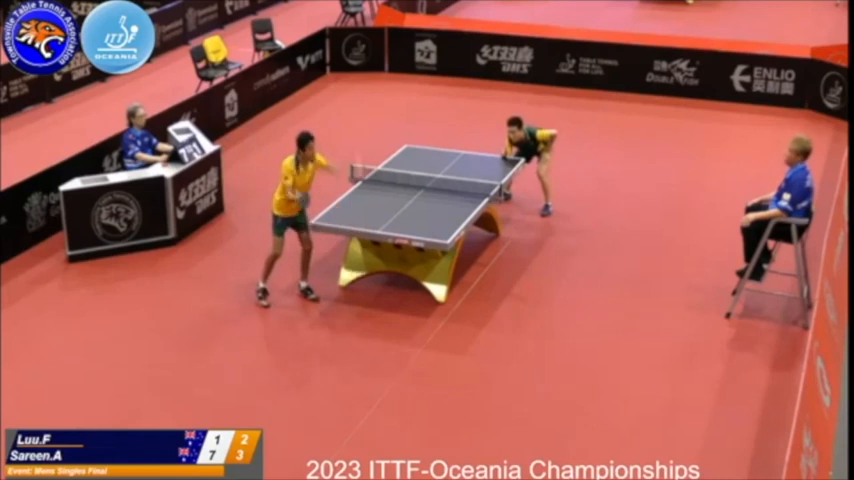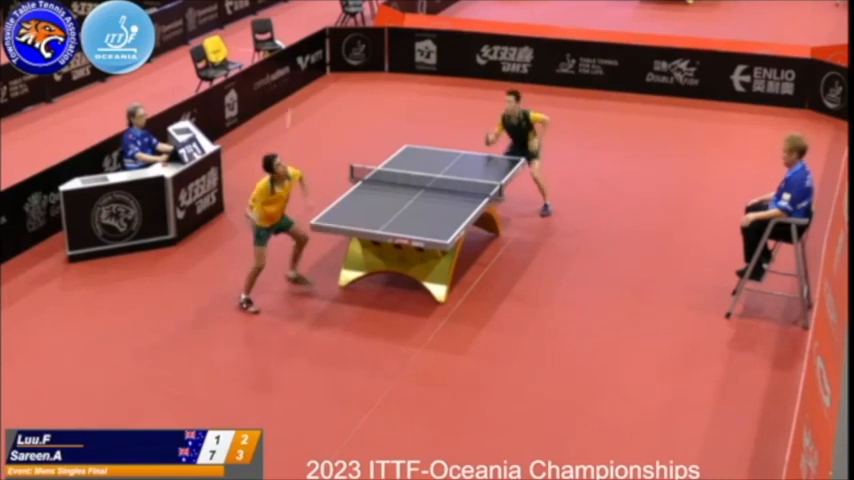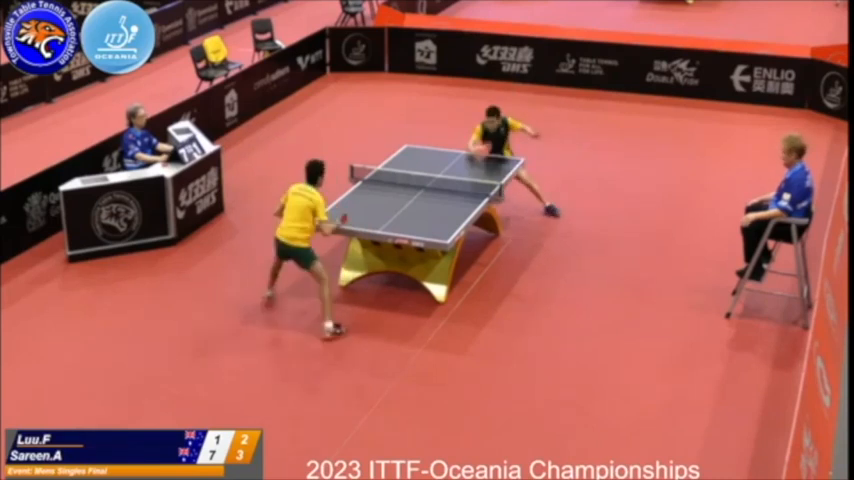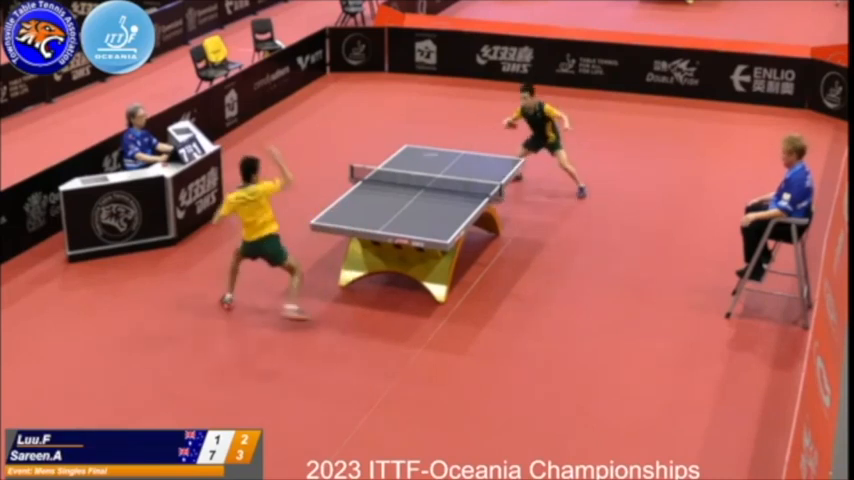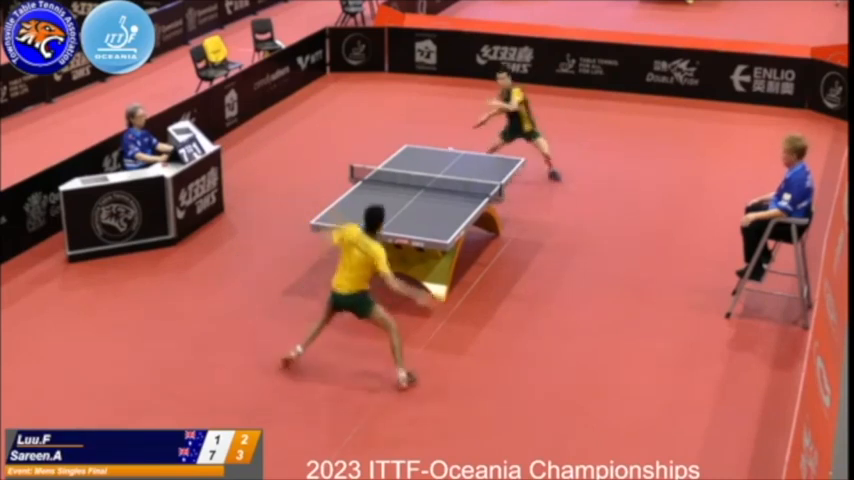
dt=1s
person 1, frame 1
left shoulder: (315, 160)
right shoulder: (288, 165)
left elbow: (330, 167)
right elbow: (289, 193)
right wrist: (297, 197)
left hip: (299, 209)
right hip: (282, 211)
left knee: (307, 246)
right knee: (277, 252)
left ankle: (303, 285)
right ankle: (262, 287)
person 1, frame 2
left shoulder: (291, 173)
right shoulder: (263, 186)
left elbow: (300, 178)
right elbow: (250, 208)
left wrist: (307, 199)
right wrist: (252, 217)
left hip: (279, 217)
right hip: (262, 223)
left knee: (303, 238)
right knee: (259, 264)
left ankle: (293, 273)
right ankle: (244, 298)
person 1, frame 3
left shoulder: (293, 189)
right shoulder: (318, 199)
left elbow: (278, 213)
right elbow: (325, 231)
right wrist: (337, 225)
left hip: (281, 239)
right hip: (299, 245)
left knee: (278, 261)
right knee: (324, 280)
left ankle: (269, 293)
right ankle: (328, 326)
person 1, frame 4
left shoulder: (232, 199)
right shoulder: (263, 189)
left elbow: (215, 221)
right elbow: (288, 181)
right wrist: (278, 160)
left hip: (250, 242)
right hip: (269, 240)
left knee: (236, 256)
right knee: (297, 272)
left ankle: (228, 297)
right ankle: (291, 307)
person 1, frame 5
left shoulder: (350, 232)
right shoulder: (376, 251)
left elbow: (332, 239)
right elbow: (392, 283)
right wrist: (417, 295)
left hip: (338, 292)
right hip: (356, 296)
left knee: (324, 321)
right knee: (392, 327)
left ankle: (296, 352)
right ankle: (402, 374)
person 2, frame 1
left shoulder: (799, 178)
right shoulder: (797, 170)
left elbow: (784, 211)
right elbow: (781, 193)
left wrist: (755, 216)
right wrist: (760, 199)
right hip: (789, 213)
left knee: (749, 226)
right knee: (751, 209)
left ankle: (756, 267)
right ankle: (764, 257)
person 2, frame 2
left shoulder: (798, 178)
right shoulder: (797, 170)
left elbow: (784, 211)
right elbow: (781, 194)
left wrist: (755, 216)
right wrist: (760, 199)
right hip: (790, 213)
left knee: (750, 226)
right knee: (751, 209)
left ankle: (756, 268)
right ankle: (764, 257)
person 2, frame 3
left shoulder: (797, 178)
right shoulder: (799, 170)
left elbow: (784, 211)
right elbow: (781, 194)
left wrist: (755, 216)
right wrist: (760, 199)
right hip: (790, 214)
left knee: (749, 226)
right knee: (751, 209)
left ankle: (756, 268)
right ankle: (764, 257)
person 2, frame 4
left shoulder: (797, 178)
right shoulder: (798, 170)
left elbow: (784, 211)
right elbow: (781, 194)
left wrist: (755, 216)
right wrist: (760, 199)
right hip: (791, 214)
left knee: (750, 226)
right knee: (751, 209)
left ankle: (756, 267)
right ankle: (764, 256)
person 2, frame 5
left shoulder: (798, 178)
right shoulder: (798, 170)
left elbow: (784, 211)
right elbow: (781, 194)
left wrist: (755, 216)
right wrist: (760, 199)
right hip: (791, 214)
left knee: (750, 226)
right knee: (751, 209)
left ankle: (756, 267)
right ankle: (764, 256)
person 3, frame 1
left shoulder: (534, 134)
right shoulder: (511, 138)
left elbow: (554, 133)
right elbow: (508, 154)
left wrist: (548, 149)
right wrist: (505, 154)
left hip: (542, 148)
right hip: (525, 148)
left knee: (541, 173)
left ankle: (548, 204)
right ankle: (506, 192)
person 3, frame 2
left shoulder: (528, 115)
right shoulder: (504, 118)
left elbow: (546, 120)
right elbow: (496, 135)
left wrist: (537, 138)
right wrist: (490, 139)
left hip: (531, 146)
right hip: (516, 146)
left knee: (535, 175)
left ankle: (546, 203)
person 3, frame 3
left shoulder: (506, 122)
right shoulder: (481, 128)
left elbow: (523, 127)
right elbow: (471, 145)
left wrist: (532, 133)
right wrist: (477, 149)
left knee: (527, 181)
left ankle: (547, 205)
person 3, frame 4
left shoulder: (544, 108)
right shoulder: (523, 109)
left elbow: (562, 117)
right elbow: (511, 119)
left wrist: (566, 124)
right wrist: (508, 122)
left hip: (552, 138)
right hip: (537, 137)
left knee: (563, 164)
right knee: (519, 157)
left ankle: (581, 186)
person 3, frame 5
left shoulder: (515, 91)
right shoulder: (503, 94)
left elbow: (512, 107)
left wrist: (499, 104)
right wrist: (487, 116)
left hip: (528, 128)
right hip: (513, 127)
left knee: (545, 152)
right knee: (493, 148)
left ankle: (551, 170)
